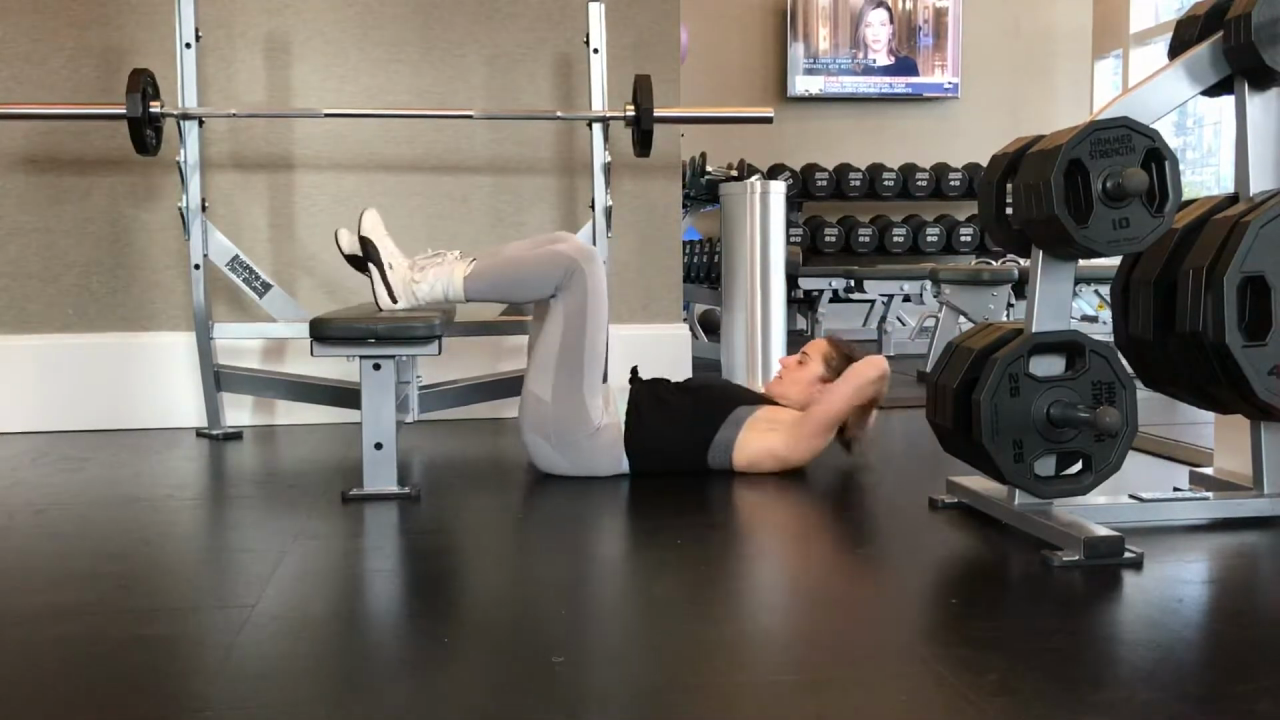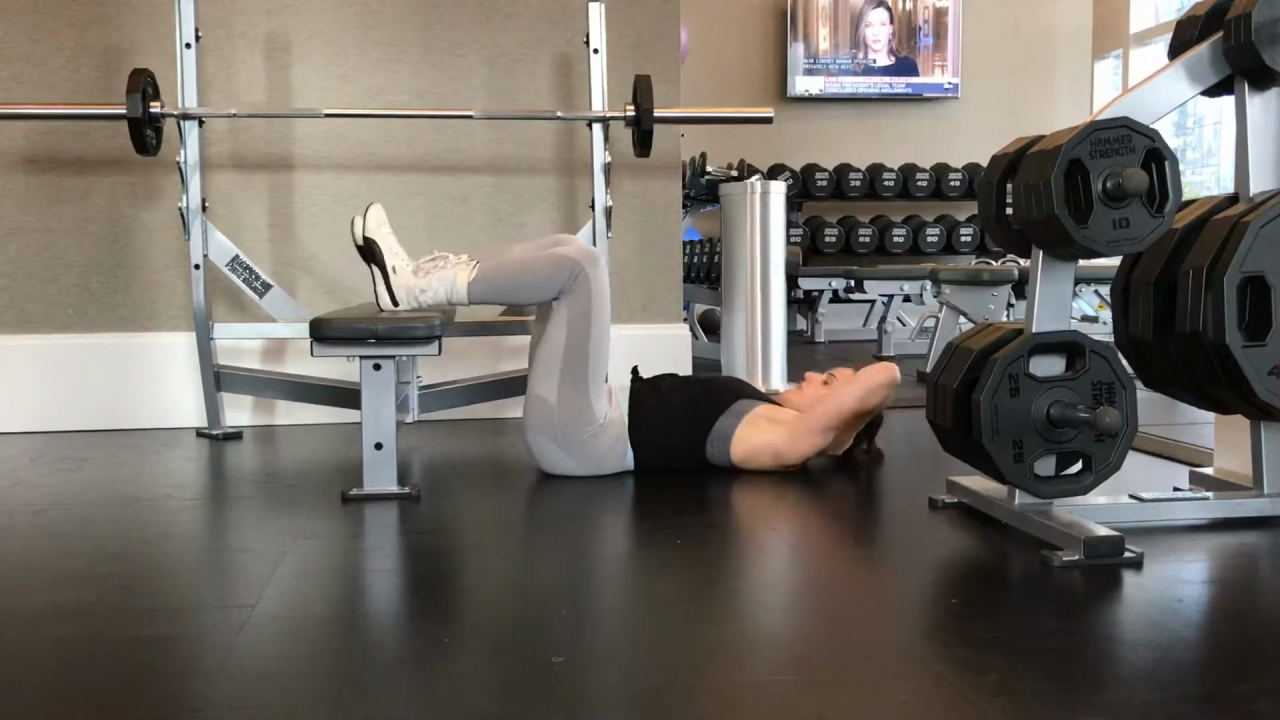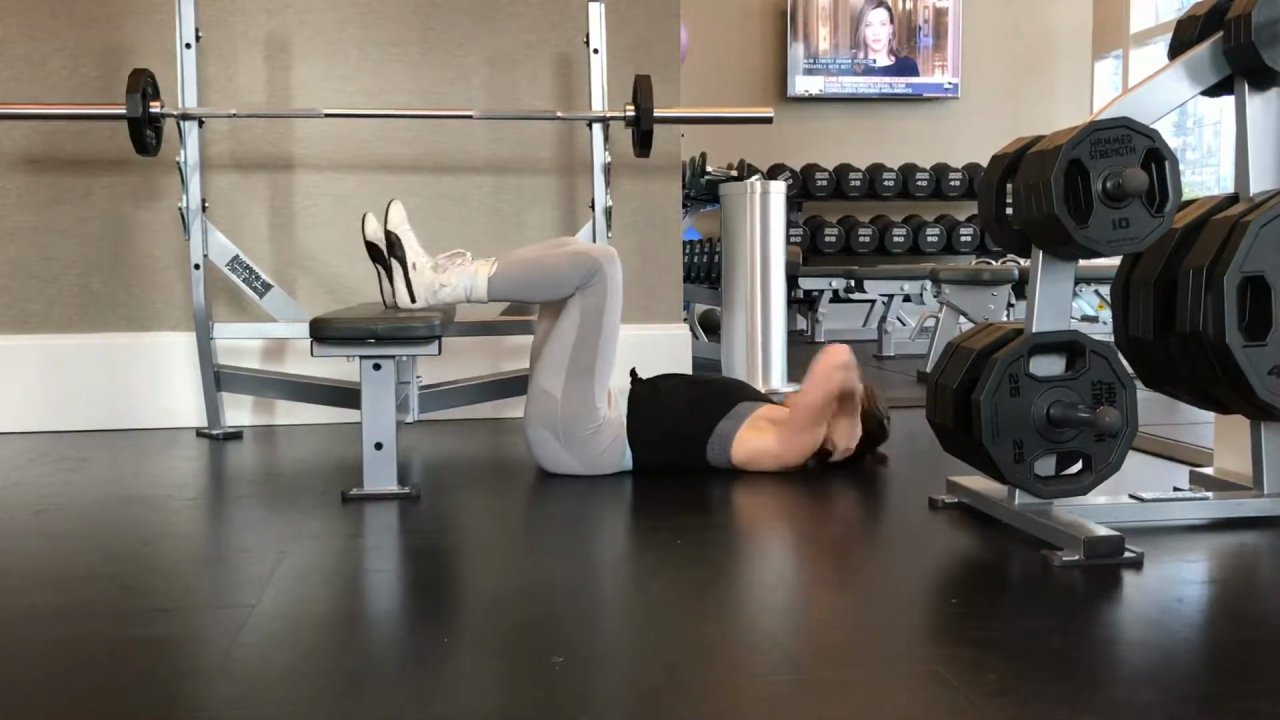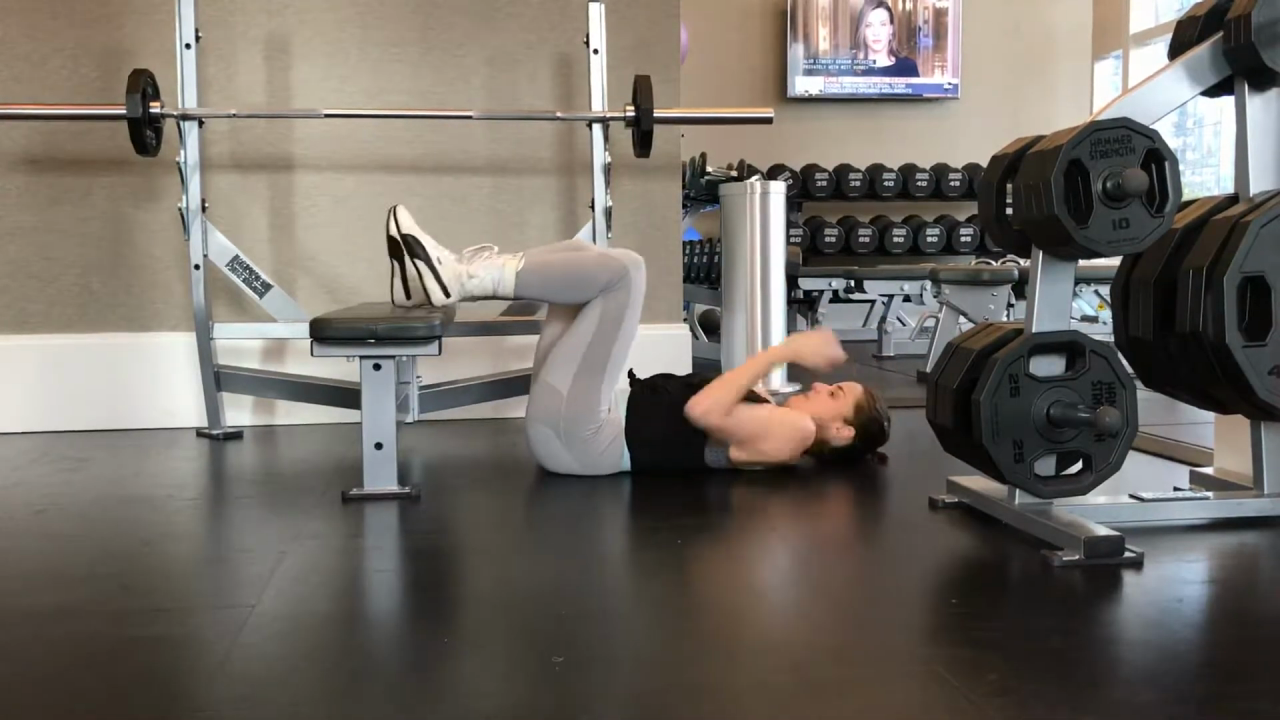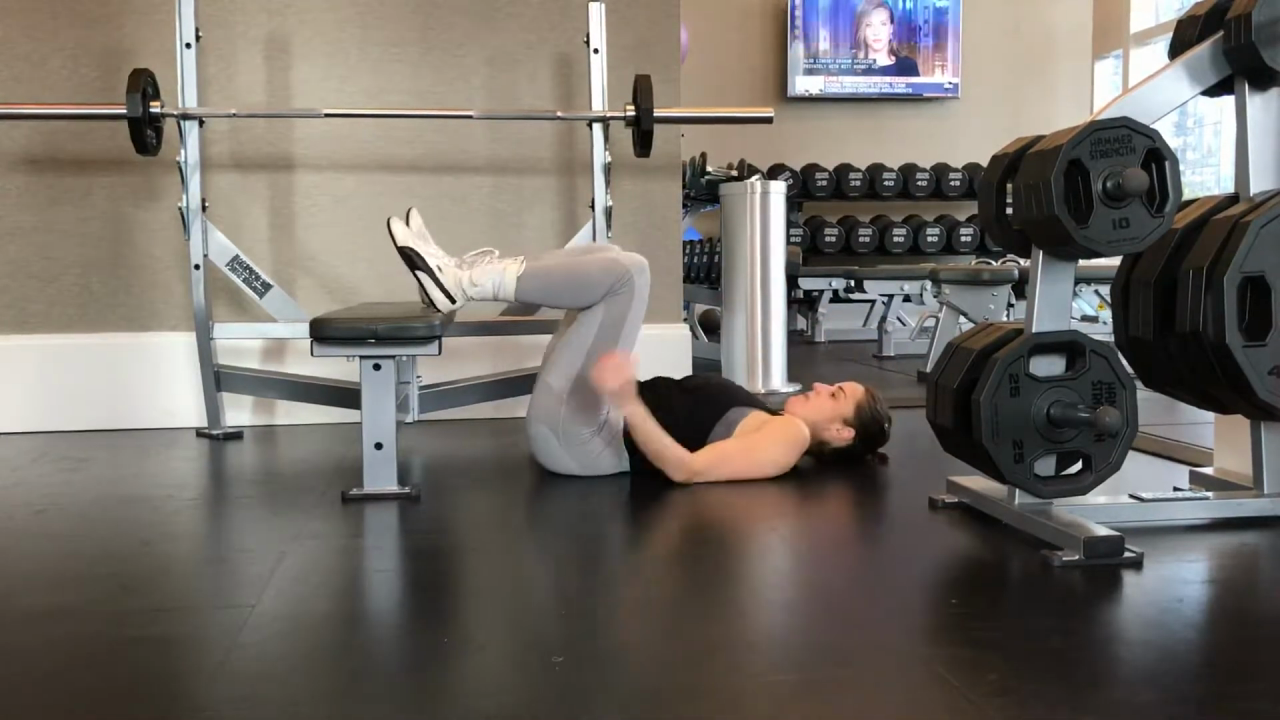
dt=0.2s
person 1, frame 1
left shoulder: (797, 437)
right shoulder: (765, 412)
left elbow: (873, 367)
left wrist: (858, 409)
left hip: (578, 442)
right hip: (605, 414)
left knee: (577, 263)
right knee: (562, 248)
left ankle: (411, 287)
right ankle: (411, 275)
person 1, frame 2
left shoulder: (796, 437)
right shoulder: (770, 416)
left elbow: (884, 373)
left wrist: (847, 427)
left hip: (580, 441)
right hip: (603, 420)
left knee: (577, 265)
right knee: (566, 252)
left ankle: (414, 289)
right ankle: (416, 279)
person 1, frame 3
left shoulder: (794, 442)
right shoulder: (770, 422)
left elbow: (835, 359)
left wrist: (845, 418)
left hip: (578, 441)
right hip: (593, 425)
left knee: (596, 263)
right knee: (572, 255)
left ankle: (431, 285)
right ankle: (427, 278)
person 1, frame 4
left shoulder: (793, 431)
right shoulder: (774, 422)
left elbow: (701, 410)
left wrist: (784, 350)
left hip: (577, 440)
right hip: (580, 429)
left knee: (623, 268)
right knee: (578, 256)
left ankle: (459, 276)
right ankle: (434, 281)
person 1, frame 5
left shoulder: (787, 438)
right shoulder: (770, 426)
left elbow: (684, 467)
left wrist: (627, 402)
left hip: (575, 438)
right hip: (577, 426)
left knee: (626, 272)
right knee: (601, 259)
left ankle: (462, 280)
right ankle: (459, 277)
